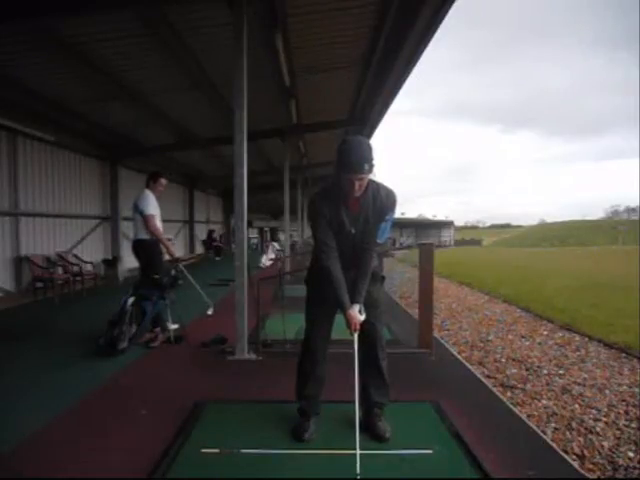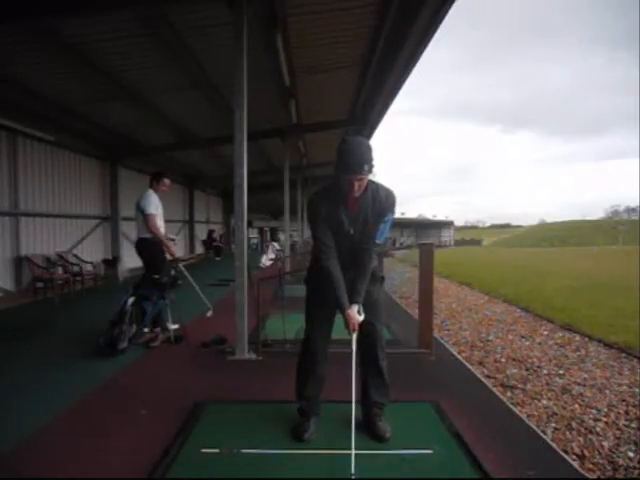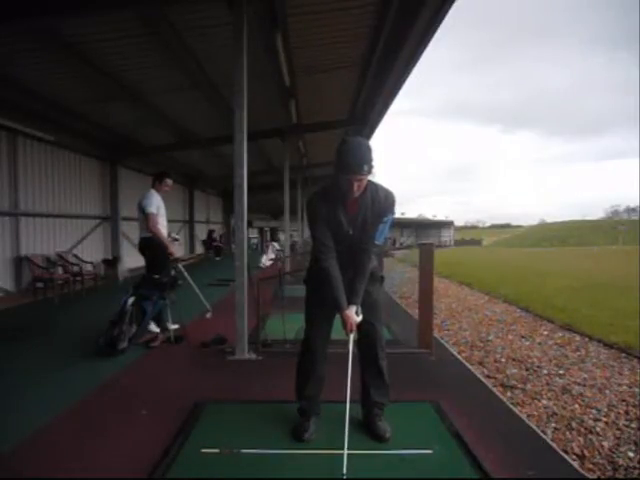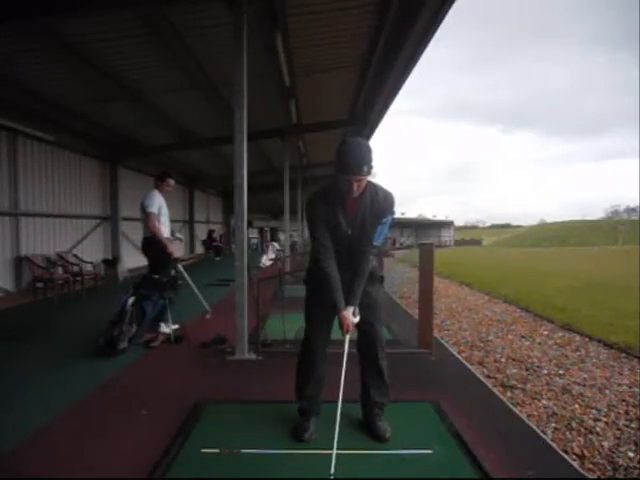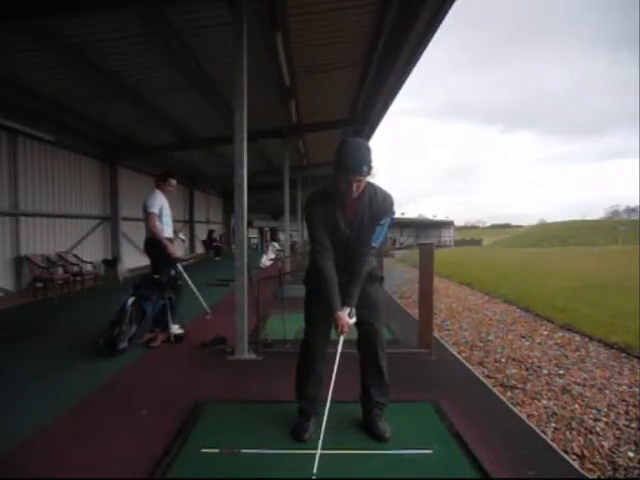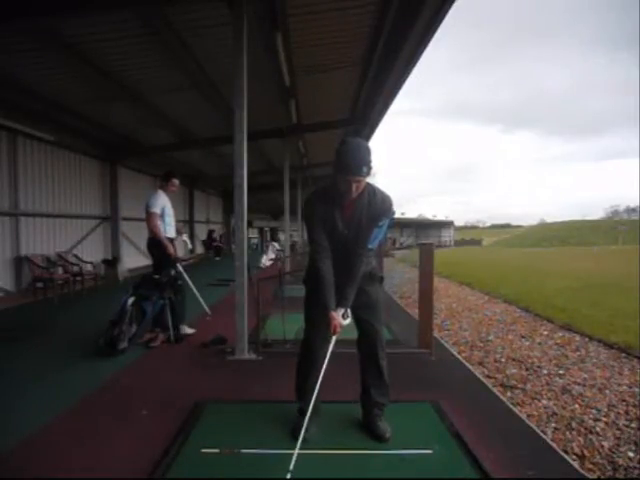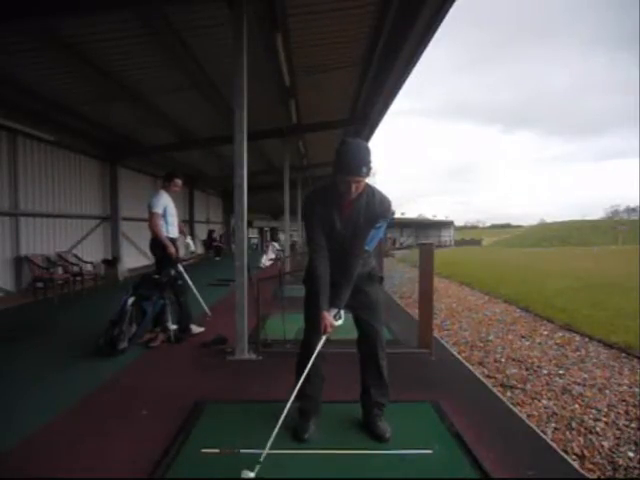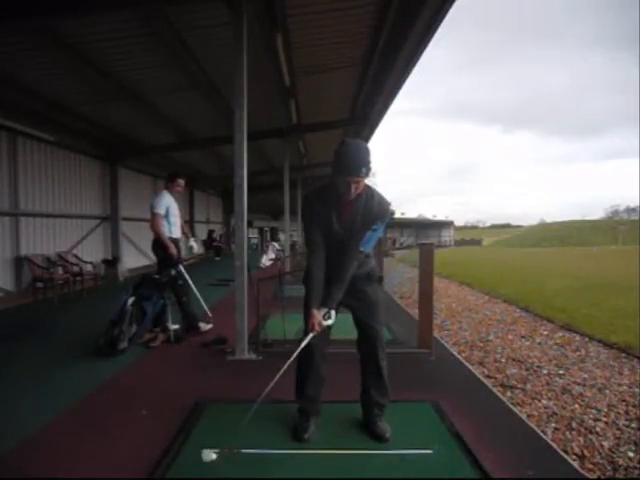
dt=0.4s
person 1, frame 1
left shoulder: (384, 198)
right shoulder: (321, 202)
left elbow: (368, 251)
right elbow: (328, 255)
left wrist: (358, 300)
right wrist: (345, 305)
left hip: (365, 275)
right hip: (326, 276)
left knee: (374, 341)
right knee: (315, 342)
left ankle: (374, 412)
right ankle: (308, 412)
person 1, frame 2
left shoulder: (384, 199)
right shoulder: (320, 201)
left elbow: (368, 251)
right elbow: (326, 256)
left wrist: (357, 300)
right wrist: (344, 305)
left hip: (365, 275)
right hip: (325, 276)
left knee: (373, 341)
right knee: (315, 342)
left ankle: (374, 411)
right ankle: (308, 412)
person 1, frame 3
left shoulder: (383, 200)
right shoulder: (319, 202)
left elbow: (367, 252)
right elbow: (326, 255)
left wrist: (355, 301)
right wrist: (342, 306)
left hip: (364, 275)
right hip: (325, 276)
left knee: (373, 341)
right knee: (314, 342)
left ankle: (374, 411)
right ankle: (308, 412)
person 1, frame 4
left shoulder: (382, 200)
right shoulder: (318, 202)
left elbow: (365, 253)
right elbow: (324, 256)
left wrist: (353, 302)
right wrist: (340, 307)
left hip: (364, 276)
right hip: (324, 277)
left knee: (373, 341)
right knee: (314, 342)
left ankle: (374, 411)
right ankle: (308, 412)
person 1, frame 5
left shoulder: (382, 202)
right shoulder: (317, 203)
left elbow: (364, 254)
right elbow: (323, 256)
left wrist: (350, 302)
right wrist: (335, 308)
left hip: (364, 277)
right hip: (323, 277)
left knee: (373, 342)
right knee: (314, 343)
left ankle: (374, 412)
right ankle: (308, 412)
person 1, frame 6
left shoulder: (381, 203)
right shoulder: (316, 202)
left elbow: (362, 255)
right elbow: (321, 256)
left wrist: (345, 303)
right wrist: (330, 308)
left hip: (363, 278)
right hip: (323, 278)
left knee: (374, 343)
right knee: (314, 344)
left ankle: (374, 412)
right ankle: (307, 411)
person 1, frame 7
left shoulder: (380, 205)
right shoulder: (315, 201)
left elbow: (358, 256)
right elbow: (318, 255)
left wrist: (339, 304)
right wrist: (322, 306)
left hip: (363, 278)
right hip: (323, 278)
left knee: (373, 343)
right knee: (312, 342)
left ankle: (374, 412)
right ankle: (308, 412)
person 1, frame 8
left shoulder: (378, 206)
right shoulder: (315, 201)
left elbow: (353, 256)
right elbow: (316, 254)
left wrist: (331, 304)
right wrist: (313, 304)
left hip: (361, 278)
right hip: (322, 277)
left knee: (373, 343)
right knee: (313, 344)
left ankle: (374, 412)
right ankle: (308, 412)
person 2, frame 1
left shoulder: (147, 198)
right shoulder: (147, 197)
right elbow: (151, 226)
left wrist: (163, 241)
right wrist: (167, 245)
left hip: (145, 244)
right hip: (147, 245)
left knee: (149, 285)
right knee: (154, 286)
left ankle: (157, 327)
right ankle: (159, 328)
person 2, frame 2
left shoulder: (152, 198)
right shoulder: (149, 197)
right elbow: (151, 226)
left wrist: (165, 239)
right wrist: (168, 245)
left hip: (151, 243)
right hip: (150, 244)
left knee: (153, 284)
right knee: (158, 284)
left ankle: (157, 326)
right ankle: (158, 327)
person 2, frame 3
left shoulder: (155, 198)
right shoulder: (152, 197)
right elbow: (151, 225)
left wrist: (167, 238)
right wrist: (167, 244)
left hip: (154, 243)
right hip: (153, 244)
left ankle: (160, 323)
right ankle: (158, 326)
person 2, frame 4
left shoulder: (159, 198)
right shoulder: (153, 197)
right elbow: (151, 225)
left wrist: (171, 235)
right wrist: (166, 243)
left hip: (158, 243)
right hip: (156, 244)
left ankle: (161, 322)
right ankle: (158, 324)
person 2, frame 5
left shoulder: (161, 199)
right shoulder: (155, 198)
right elbow: (151, 224)
left wrist: (174, 234)
right wrist: (167, 244)
left hip: (161, 244)
right hip: (158, 244)
right knee: (171, 284)
left ankle: (160, 325)
right ankle: (164, 326)
person 2, frame 6
left shoulder: (164, 199)
right shoulder: (157, 198)
right elbow: (152, 224)
left wrist: (181, 233)
right wrist: (167, 244)
left hip: (164, 244)
right hip: (161, 244)
right knee: (175, 285)
left ankle: (160, 325)
right ankle: (176, 325)
person 2, frame 7
left shoulder: (168, 200)
right shoulder: (160, 198)
left elbow: (175, 222)
right elbow: (153, 224)
left wrist: (186, 235)
right wrist: (168, 244)
left hip: (168, 244)
right hip: (163, 245)
right knee: (177, 285)
right ankle: (185, 325)
person 2, frame 8
left shoulder: (172, 200)
right shoulder: (162, 199)
left elbow: (179, 222)
right elbow: (155, 225)
left wrist: (190, 238)
right wrist: (169, 245)
left hip: (171, 244)
right hip: (166, 245)
left knee: (166, 285)
right knee: (179, 285)
right ankle: (192, 323)
